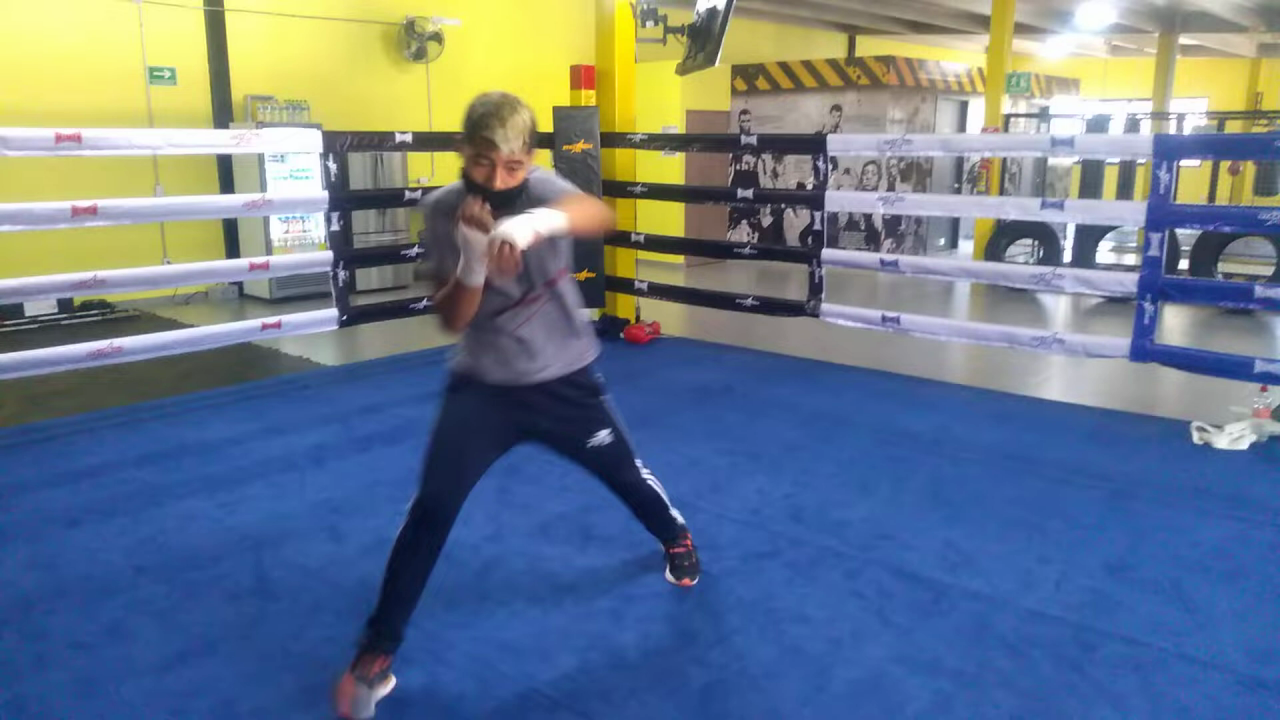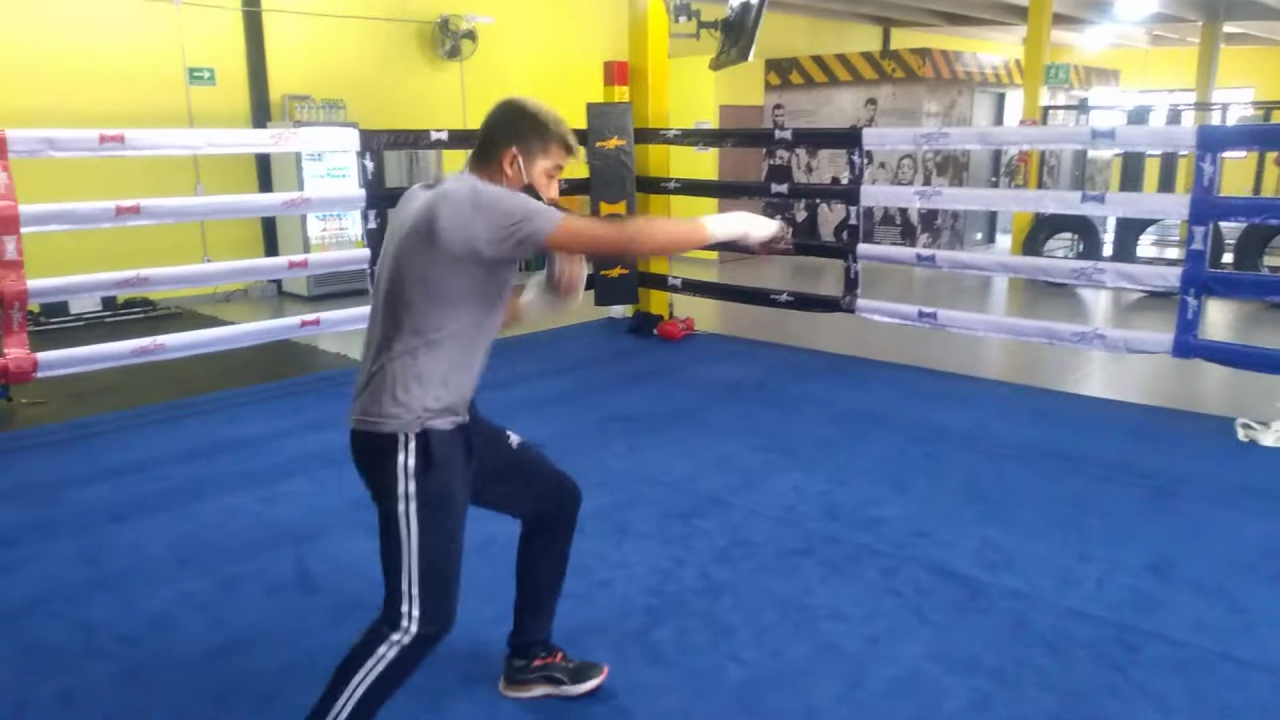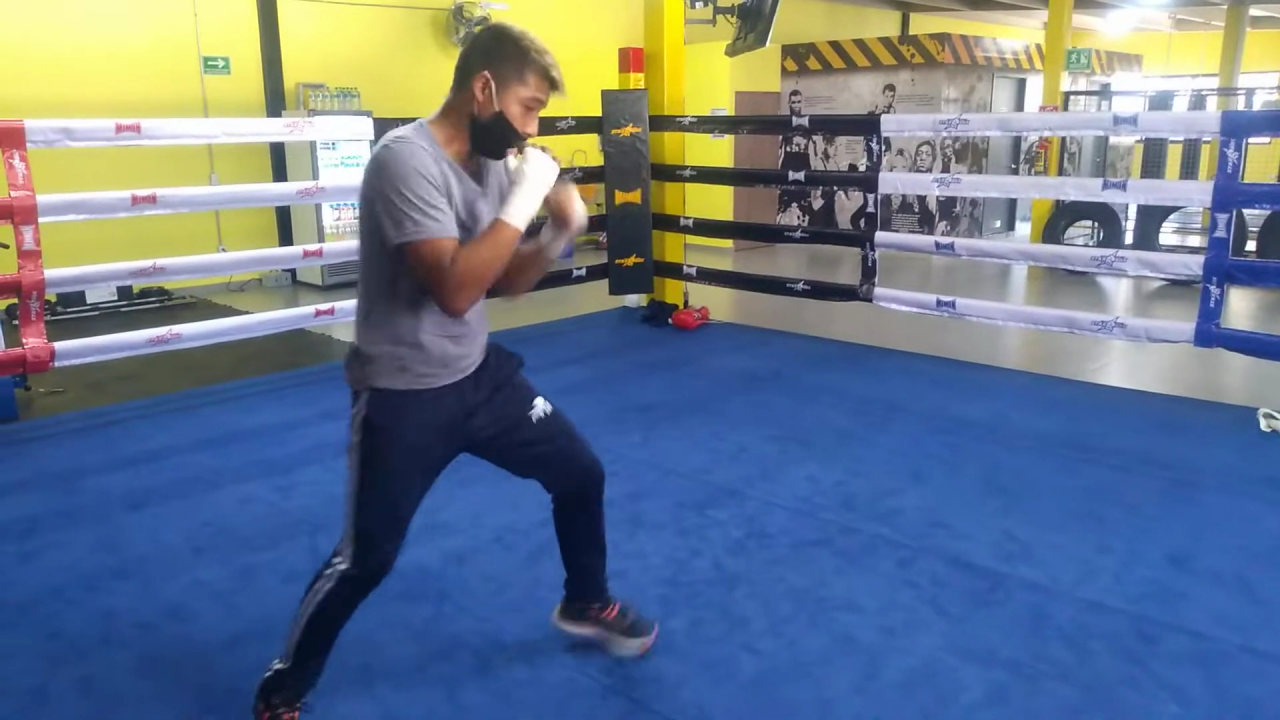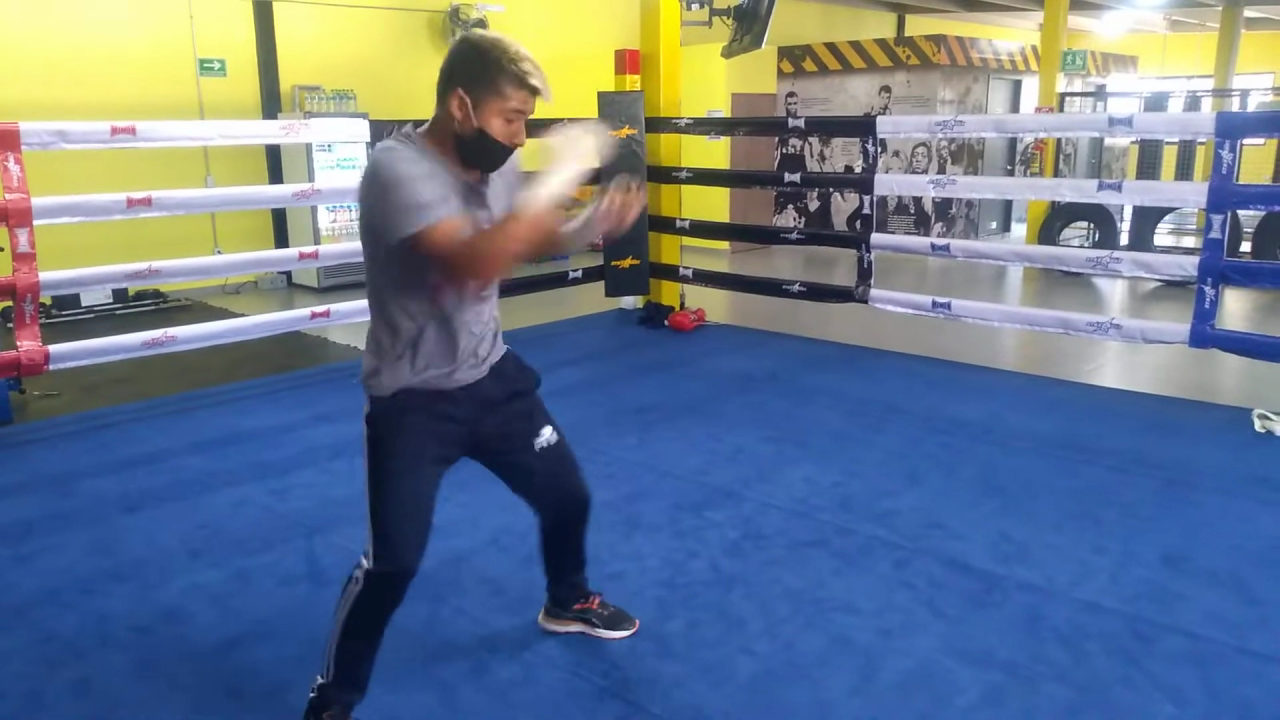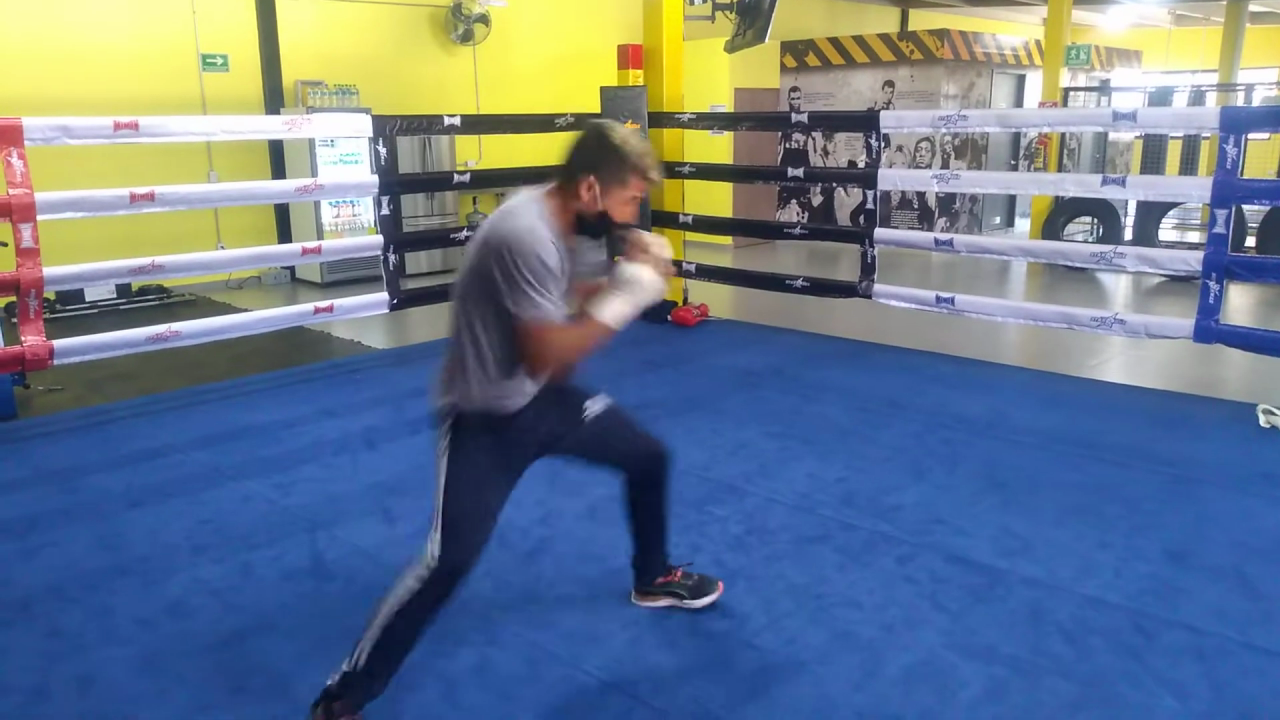
dt=0.4s
person 1, frame 1
left shoulder: (543, 188)
right shoulder: (441, 210)
left elbow: (597, 215)
right elbow: (455, 319)
left wrist: (528, 228)
right wrist: (471, 265)
left hip: (562, 378)
right hip: (482, 382)
left knee: (625, 474)
right knee: (432, 508)
left ankle: (675, 535)
right ankle: (375, 656)
person 1, frame 2
left shoulder: (431, 202)
right shoulder: (477, 202)
right elbow: (615, 239)
left wrist: (543, 292)
right wrist: (726, 225)
left hip: (442, 420)
right hip: (410, 437)
left knee: (557, 500)
right knee: (417, 619)
left ankle: (528, 659)
person 1, frame 3
left shoulder: (493, 161)
right shoulder: (406, 159)
left elbow: (510, 280)
right elbow: (456, 288)
left wrist: (559, 232)
right wrist: (521, 205)
left hip: (478, 373)
right hip: (402, 393)
left knee: (580, 474)
right knee: (367, 558)
left ankle: (588, 604)
person 1, frame 4
left shoulder: (499, 163)
right shoulder: (395, 167)
left elbow: (537, 239)
right elbow: (479, 266)
left wrist: (600, 218)
left hip: (491, 378)
right hip: (410, 398)
left knee: (568, 496)
right knee: (392, 562)
left ankle: (568, 601)
person 1, frame 5
left shoulder: (579, 223)
right shoulder: (523, 234)
left elbow: (572, 304)
right elbow: (546, 359)
left wrist: (641, 270)
right wrist: (619, 301)
left hip: (542, 390)
right hip: (484, 412)
left knee: (649, 457)
right knee: (448, 564)
left ankle: (654, 574)
